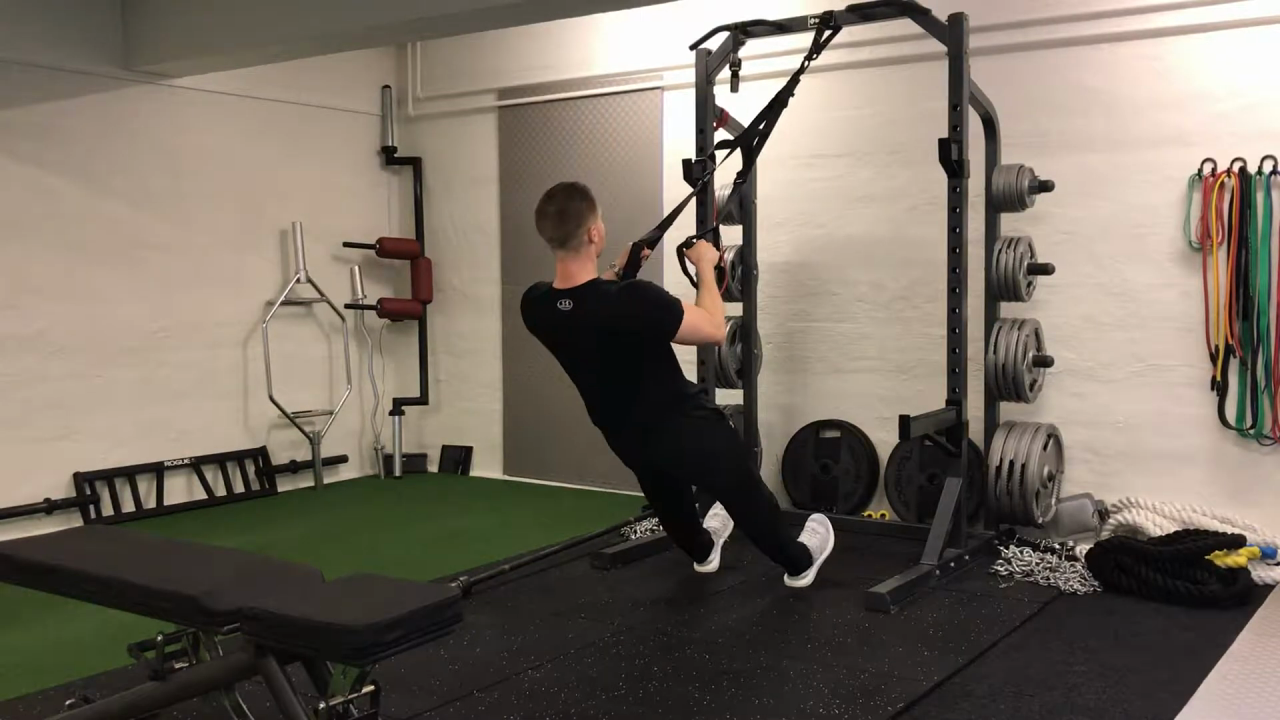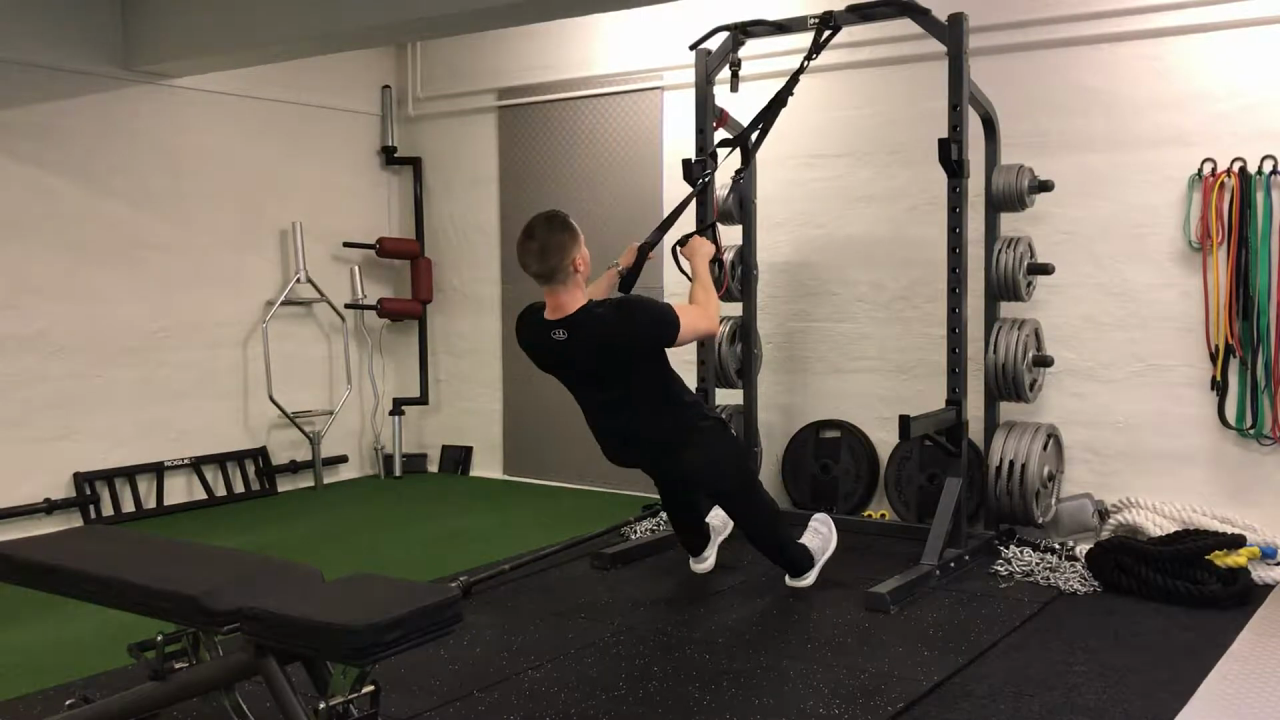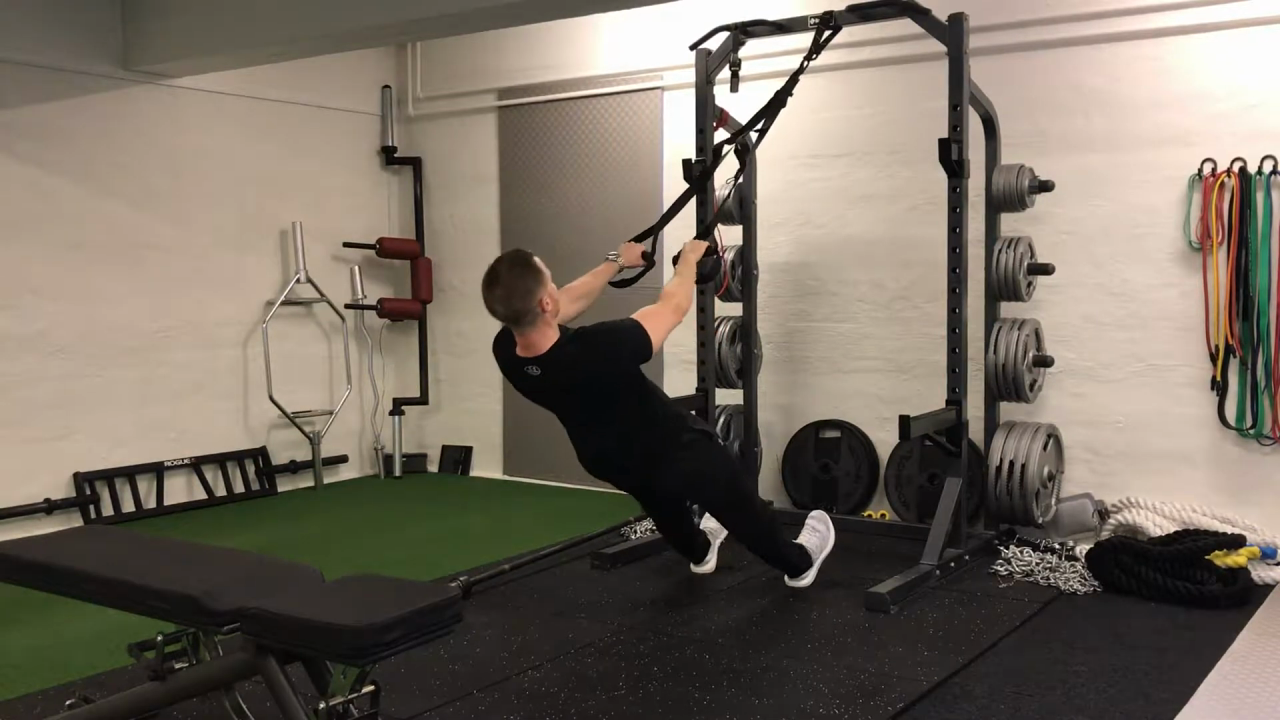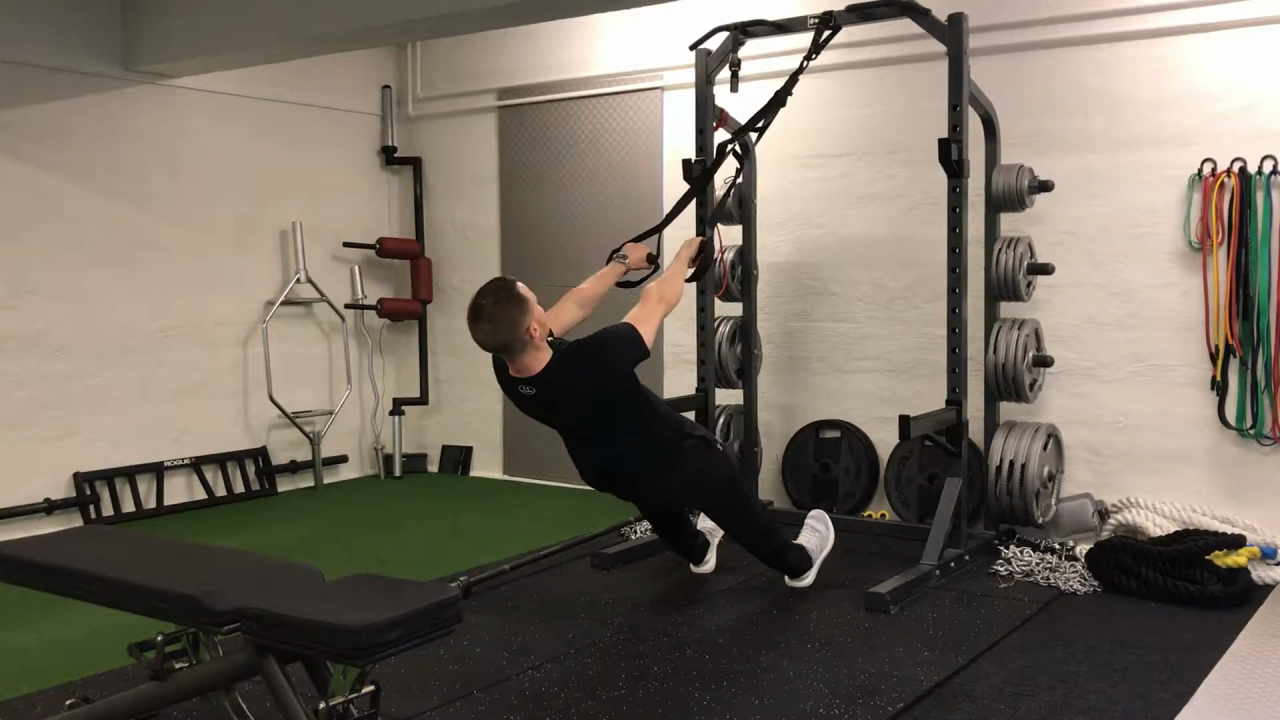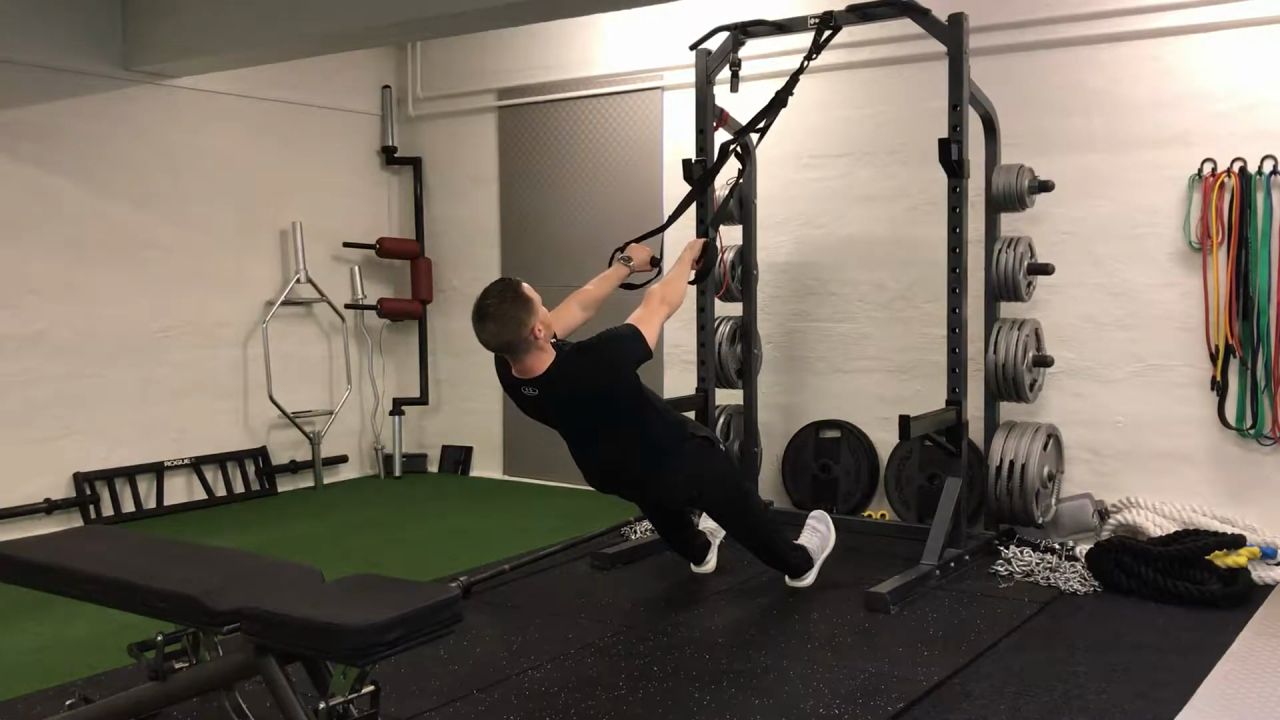
dt=0.5s
person 1, frame 1
left shoulder: (535, 307)
right shoulder: (635, 302)
right elbow: (714, 329)
left wrist: (617, 272)
right wrist: (705, 267)
left hip: (625, 437)
right hip: (686, 431)
left knee: (666, 487)
right knee: (742, 492)
left ankle: (701, 548)
right ankle: (798, 561)
person 1, frame 2
left shoulder: (529, 330)
right shoulder: (629, 319)
right elbow: (708, 320)
left wrist: (618, 269)
right wrist: (699, 261)
left hip: (626, 446)
right hip: (689, 439)
left knee: (675, 476)
right knee: (742, 495)
left ankle: (699, 546)
right ankle: (800, 562)
person 1, frame 3
left shoulder: (506, 353)
right shoulder: (599, 350)
left elbow: (572, 300)
right elbow: (673, 307)
left wrist: (617, 261)
right wrist: (688, 259)
left hip: (613, 463)
right hip: (676, 455)
right knee: (735, 503)
left ankle: (699, 550)
right ankle: (798, 562)
person 1, frame 4
left shoulder: (506, 371)
right shoulder: (592, 366)
left elbow: (576, 305)
right elbow: (656, 302)
left wrist: (623, 262)
right wrist: (685, 254)
left hip: (612, 474)
right hip: (678, 463)
right knee: (735, 507)
left ankle: (698, 551)
right ankle: (798, 564)
person 1, frame 5
left shoulder: (508, 371)
right shoulder: (596, 367)
left elbow: (579, 306)
right elbow: (658, 303)
left wrist: (626, 263)
right wrist: (687, 256)
left hip: (615, 474)
right hip: (680, 463)
right knee: (735, 505)
left ankle: (698, 551)
right ankle: (798, 563)
